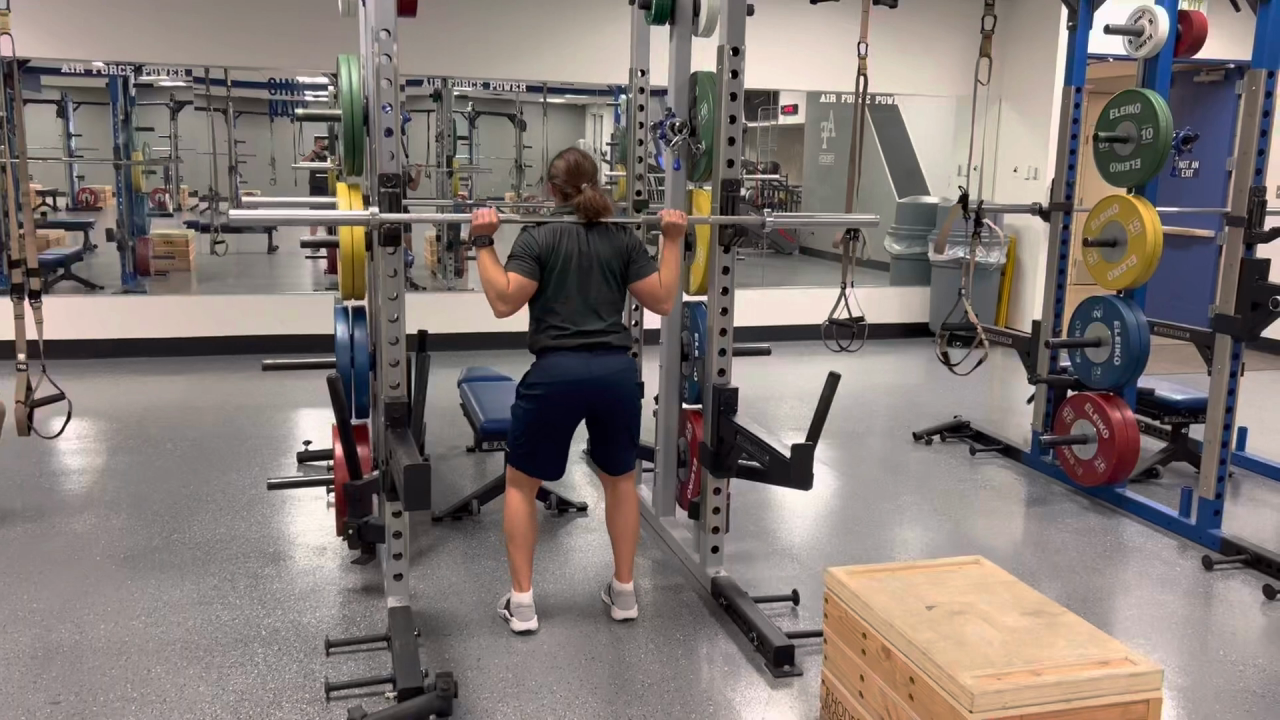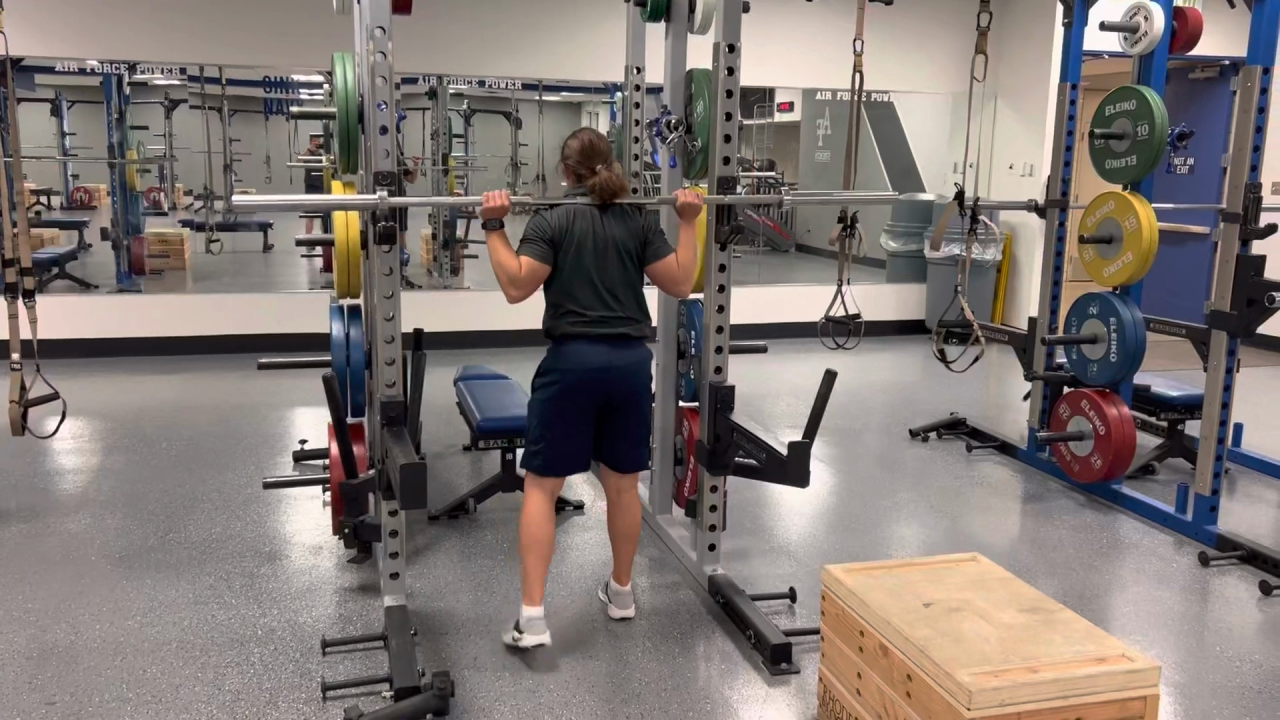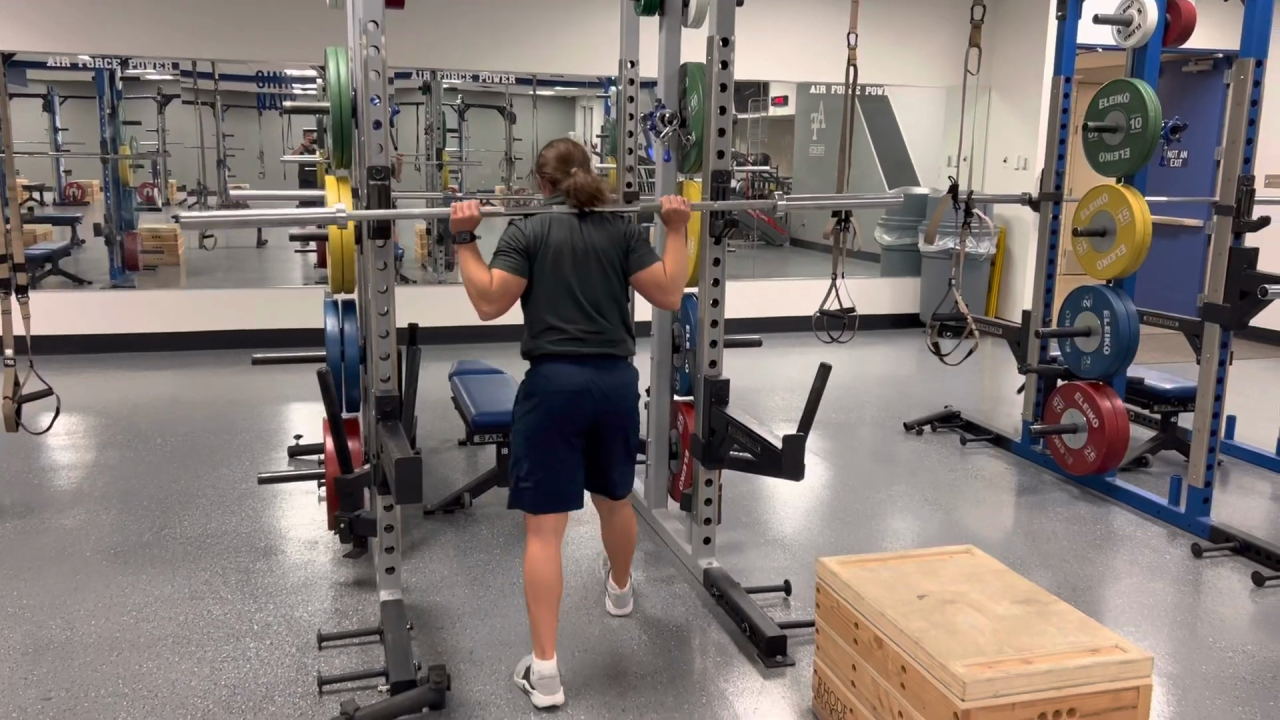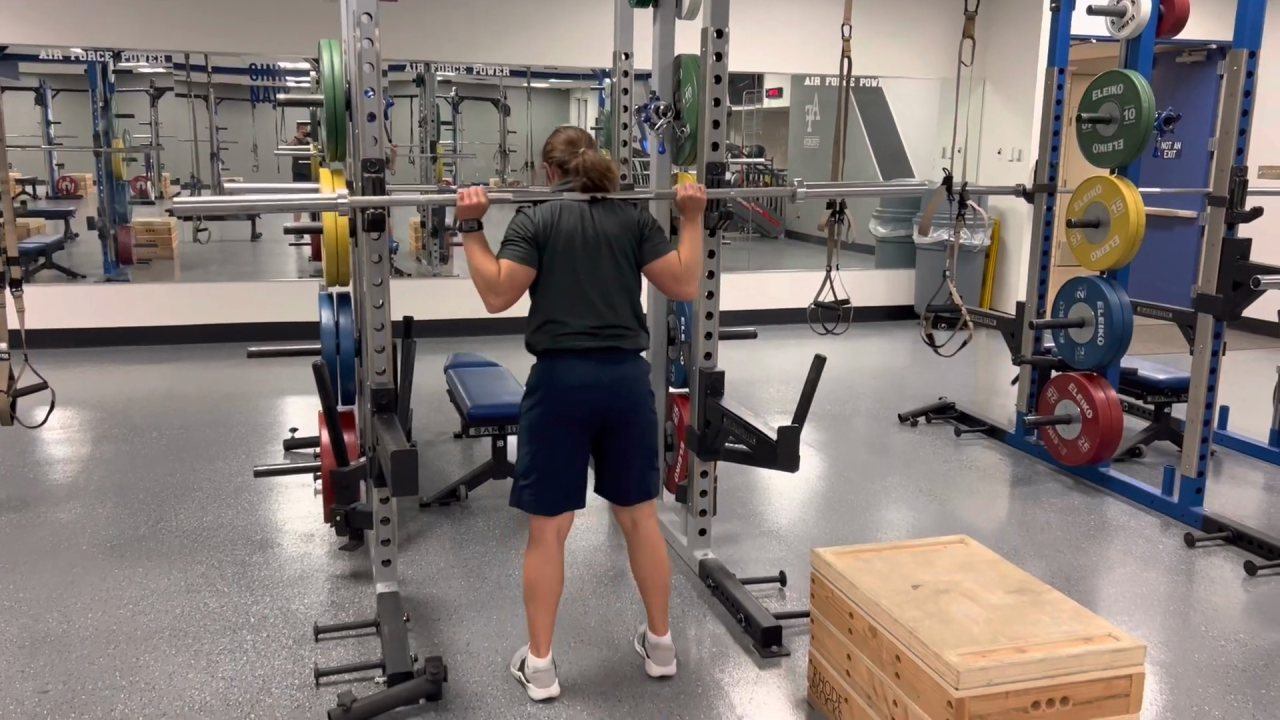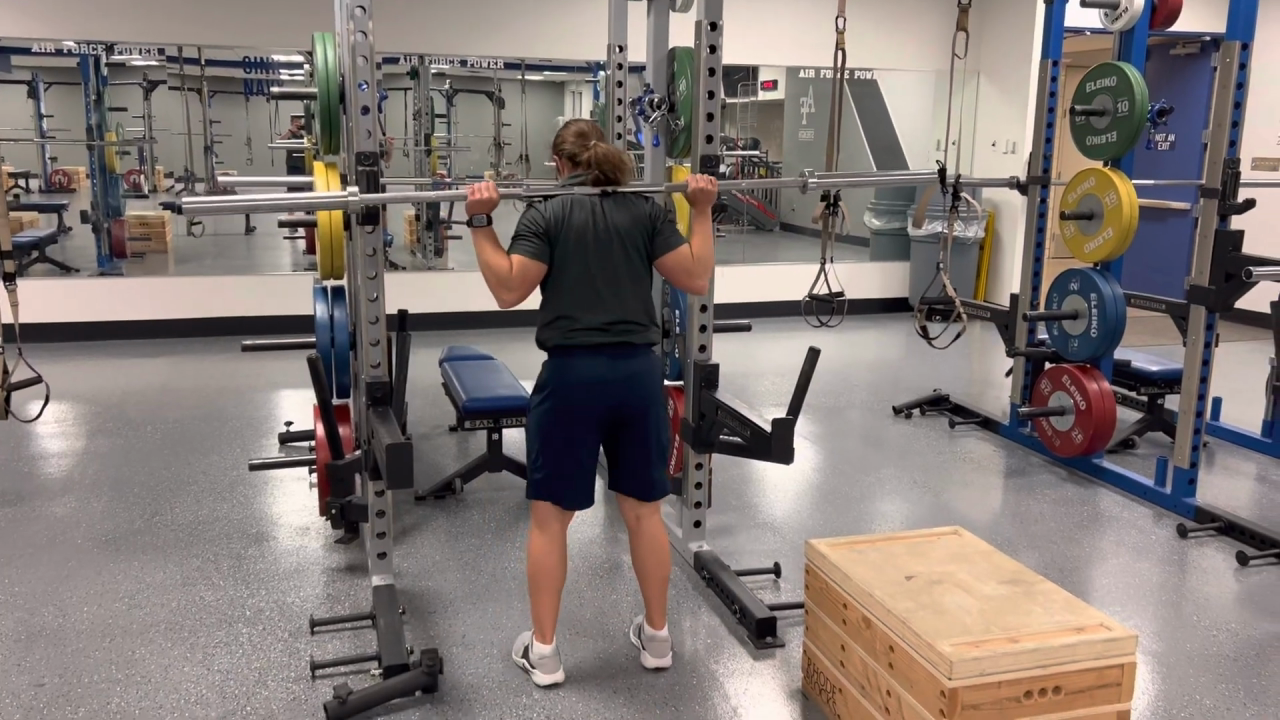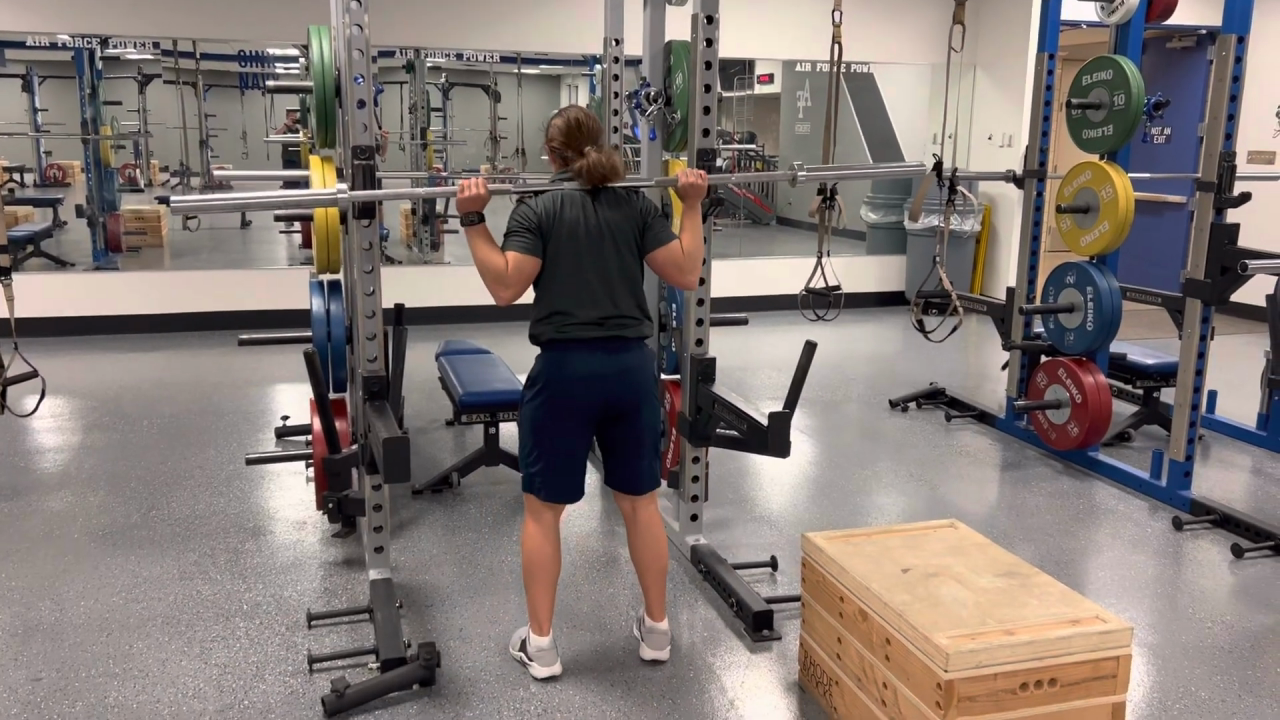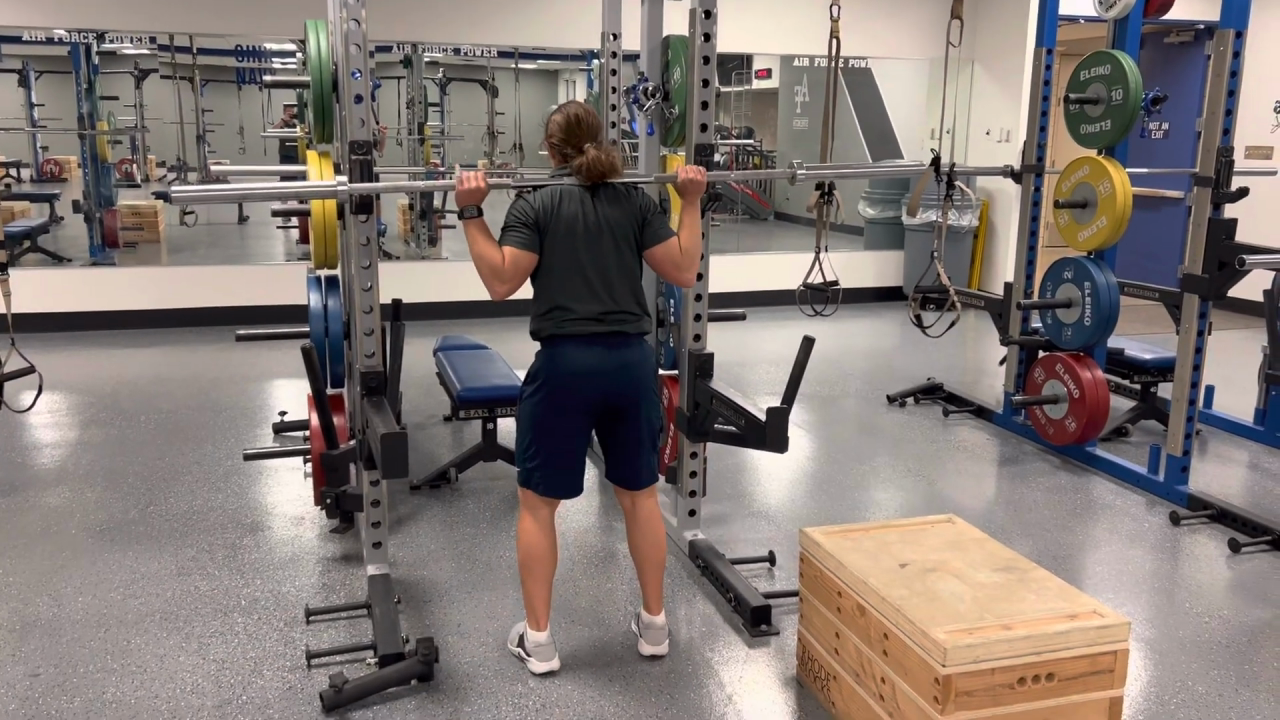
dt=0.4s
person 1, frame 1
left shoulder: (538, 238)
right shoulder: (623, 239)
left elbow: (504, 302)
right elbow: (663, 301)
left wrist: (483, 243)
right wrist: (673, 242)
left hip: (556, 375)
right hip: (616, 373)
left knee: (520, 485)
right knee: (621, 481)
left ankle: (522, 600)
right ankle: (623, 591)
person 1, frame 2
left shoulder: (551, 220)
right shoulder: (639, 220)
left elbow: (516, 286)
right elbow: (680, 283)
left wrist: (493, 225)
right wrist: (688, 222)
left hip: (571, 362)
right hip: (630, 361)
left knee: (542, 488)
right knee: (622, 485)
left ankle: (531, 615)
right ankle: (621, 590)
person 1, frame 3
left shoulder: (526, 231)
right shoulder: (622, 229)
left elbow: (489, 302)
right elbow: (668, 295)
left wrist: (464, 239)
right wrist: (677, 230)
left hip: (553, 385)
right hip: (616, 381)
left knee: (544, 526)
right knee: (614, 498)
left ankle: (545, 669)
right ankle: (619, 588)
person 1, frame 4
left shoulder: (535, 219)
right shoulder: (635, 217)
left elbow: (497, 293)
right elbow: (684, 286)
left wrist: (471, 226)
right wrist: (692, 219)
left hip: (561, 381)
right hip: (627, 377)
left knee: (547, 527)
right knee: (639, 514)
left ankle: (540, 663)
right ankle: (660, 643)
person 1, frame 5
left shoulder: (546, 213)
right shoulder: (647, 210)
left elbow: (508, 289)
right elbow: (697, 279)
left wrist: (479, 221)
right wrist: (702, 211)
left hip: (571, 376)
right hip: (638, 372)
left knee: (549, 516)
right knee: (643, 509)
left ankle: (544, 650)
right ankle: (656, 635)
person 1, frame 6
left shoulder: (537, 209)
right shoulder: (636, 205)
left elbow: (505, 287)
right elbow: (686, 273)
left wrist: (472, 219)
right wrist: (692, 206)
left hip: (564, 371)
right hip: (631, 367)
left knee: (542, 509)
right knee: (640, 501)
left ankle: (541, 643)
right ankle: (657, 628)
person 1, frame 7
left shoulder: (535, 205)
right shoulder: (637, 201)
left elbow: (501, 281)
right elbow: (684, 270)
left wrist: (470, 211)
right wrist: (691, 201)
left hip: (564, 366)
right hip: (631, 362)
left knee: (537, 502)
right knee: (640, 494)
left ankle: (538, 638)
right ankle: (655, 623)
